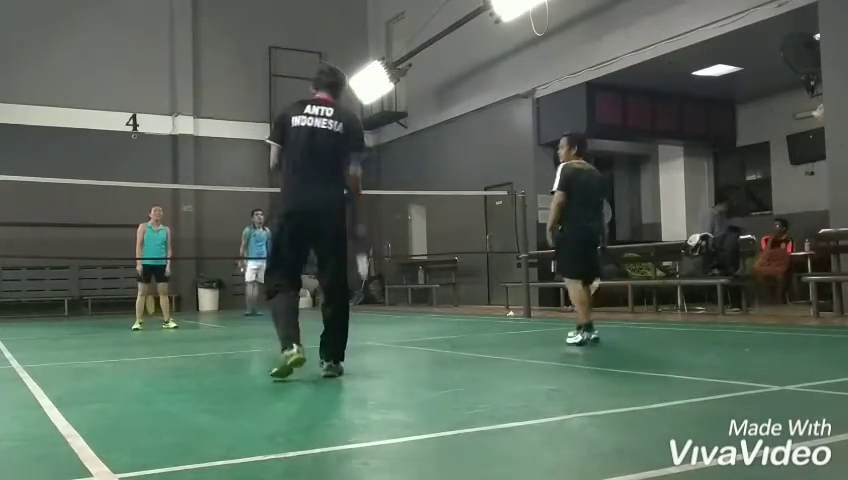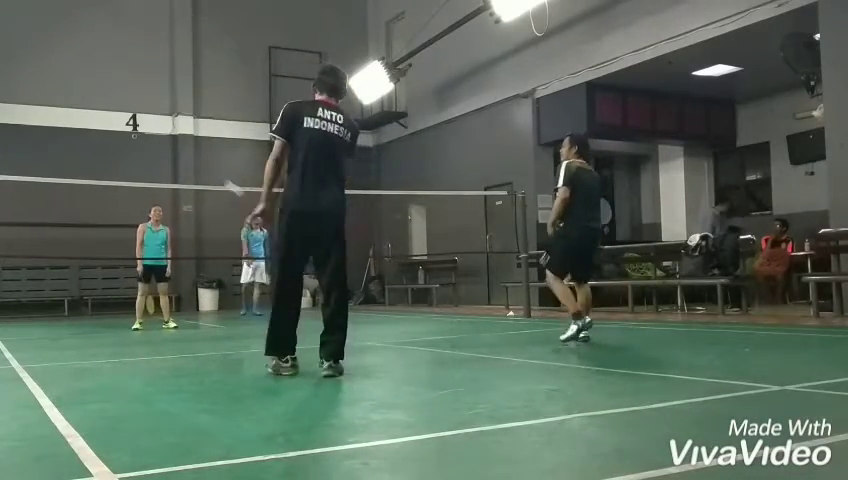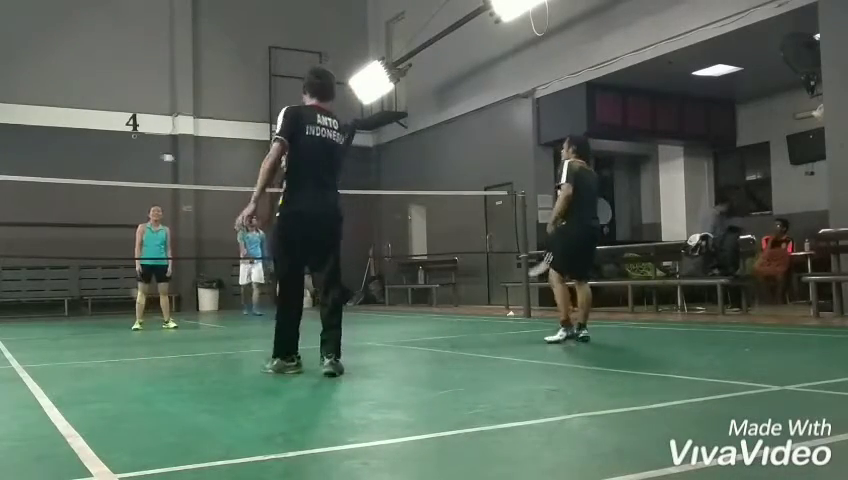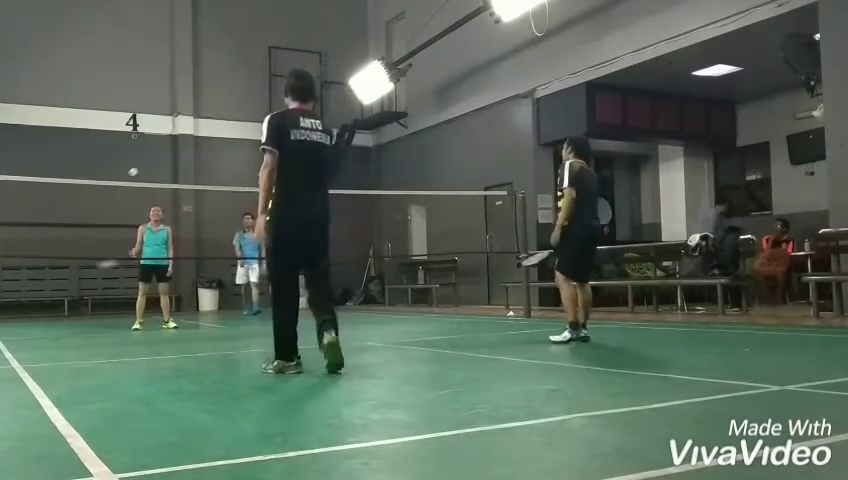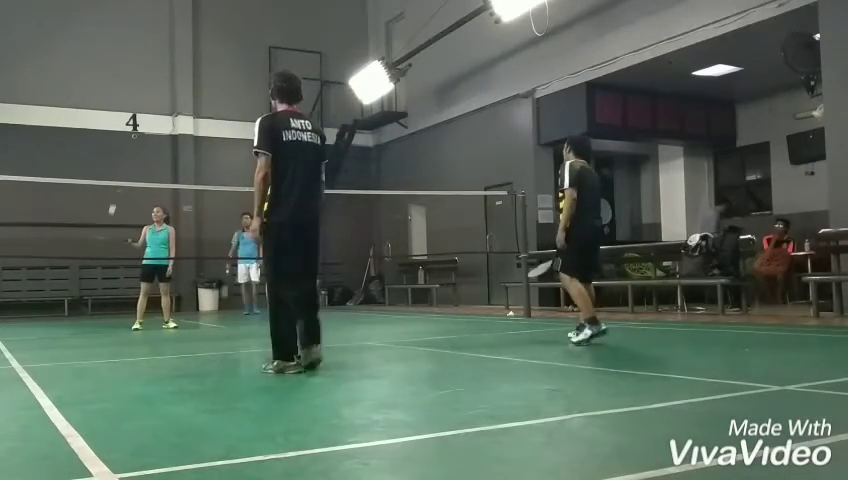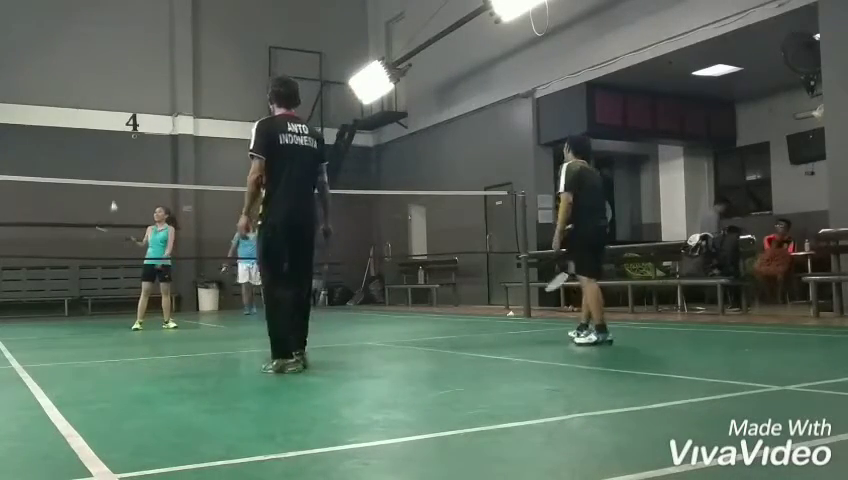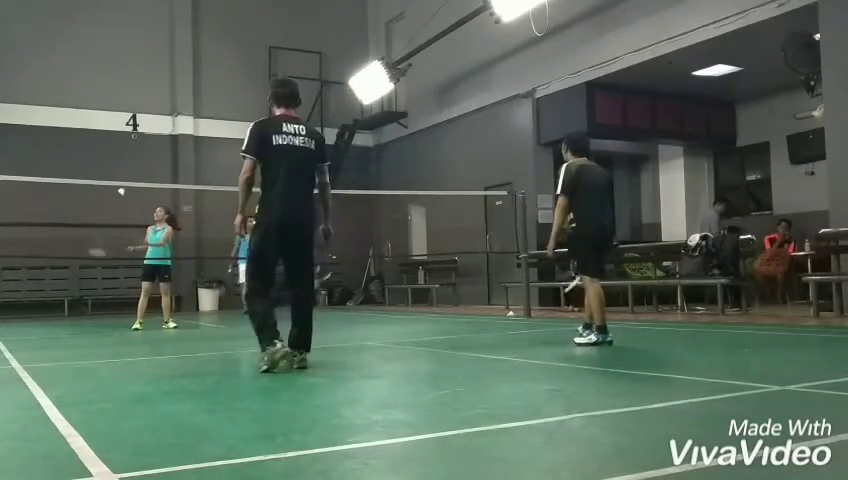
dt=0.2s
person 1, frame 1
left shoulder: (289, 113)
right shoulder: (349, 120)
left elbow: (275, 163)
right elbow: (353, 173)
left hip: (293, 208)
right hip: (331, 210)
left knee: (281, 282)
right knee: (334, 286)
left ankle: (290, 346)
right ankle: (331, 358)
person 1, frame 2
left shoulder: (295, 110)
right shoulder: (349, 125)
left elbow: (276, 158)
left wrist: (265, 200)
left hip: (297, 208)
right hip: (333, 211)
left knee: (287, 283)
right knee: (333, 285)
left ankle: (282, 355)
right ankle: (331, 358)
person 1, frame 3
left shoulder: (293, 115)
right shoulder: (342, 129)
left elbow: (274, 158)
left wrist: (254, 202)
left hip: (296, 212)
right hip: (329, 215)
left knee: (290, 285)
right knee: (330, 286)
left ankle: (287, 356)
right ankle: (331, 354)
person 1, frame 4
left shoulder: (278, 120)
right shoulder: (326, 130)
left elbow: (269, 169)
left wrist: (262, 212)
left hip: (287, 216)
right hip: (318, 216)
left knee: (285, 287)
right knee: (319, 283)
left ankle: (287, 357)
right ankle: (328, 333)
person 1, frame 5
left shoulder: (269, 123)
right shoulder: (316, 131)
left elbow: (263, 172)
left wrist: (258, 215)
left hip: (281, 217)
right hip: (309, 218)
left knee: (281, 286)
right knee: (306, 283)
left ankle: (286, 357)
right ankle: (310, 345)
person 1, frame 6
left shoulder: (266, 127)
right shoulder: (314, 135)
left elbow: (256, 175)
right elbow: (323, 182)
left wrist: (246, 213)
right wrist: (326, 220)
left hip: (276, 218)
right hip: (306, 220)
left knee: (275, 286)
right knee: (300, 285)
left ankle: (285, 354)
right ankle: (297, 350)
person 1, frame 7
left shoulder: (261, 129)
right shoulder: (314, 135)
left elbow: (247, 175)
right elbow: (324, 182)
left wrist: (241, 212)
right wrist: (326, 221)
left hip: (271, 219)
right hip: (303, 221)
left knee: (259, 285)
right knee: (302, 287)
left ankle: (272, 342)
right ankle: (298, 351)
person 2, frame 1
left shoulder: (565, 168)
right shoulder: (595, 173)
left elbow: (559, 200)
right elbow: (600, 207)
left wrist: (550, 228)
right wrist: (602, 235)
left hip: (572, 232)
right hip: (592, 232)
left knee: (572, 281)
right knee: (586, 281)
left ankle: (585, 329)
right ankle: (584, 329)
person 2, frame 2
left shoulder: (568, 166)
right shoulder: (593, 174)
left elbow: (563, 196)
left wrist: (551, 222)
left hip: (572, 230)
right hip: (592, 231)
left knee: (553, 276)
right knee: (581, 281)
left ankle: (578, 317)
right ankle: (581, 329)
person 2, frame 3
left shoulder: (569, 165)
right shoulder: (591, 173)
left elbow: (566, 193)
left wrist: (552, 221)
left hip: (573, 229)
right hip: (590, 229)
left knee: (556, 275)
right knee: (581, 280)
left ankle: (566, 326)
right ankle: (582, 328)
person 2, frame 4
left shoulder: (570, 166)
right shoulder: (591, 173)
left elbow: (570, 196)
left wrist: (558, 227)
left hip: (576, 230)
right hip: (591, 229)
left knee: (563, 277)
right knee: (582, 280)
left ankle: (573, 327)
right ankle: (581, 328)
person 2, frame 5
left shoulder: (570, 166)
right shoulder: (591, 173)
left elbow: (571, 197)
left wrist: (561, 228)
left hip: (578, 229)
right hip: (594, 229)
left knee: (568, 277)
right knee: (584, 279)
left ankle: (593, 323)
right ankle: (583, 327)
person 2, frame 6
left shoulder: (570, 168)
right shoulder: (594, 173)
left elbow: (567, 201)
left wrist: (558, 233)
left hip: (582, 230)
right hip: (599, 230)
left knee: (587, 279)
right knee: (588, 279)
left ankle: (601, 330)
right ankle: (583, 327)
person 2, frame 7
left shoulder: (569, 168)
right shoulder: (600, 171)
left elbow: (563, 205)
left wrist: (553, 237)
left hip: (586, 230)
right hip: (605, 229)
left knee: (589, 279)
right knee: (593, 278)
left ankle: (601, 331)
right ankle: (588, 325)
